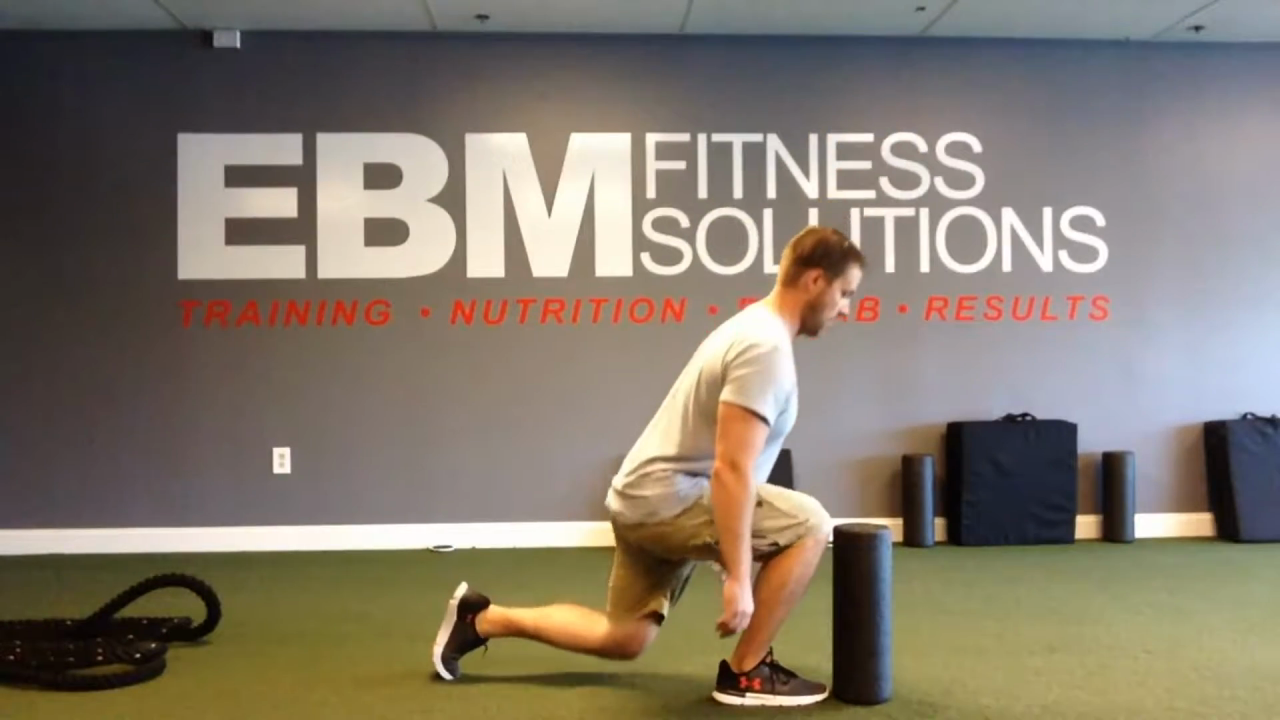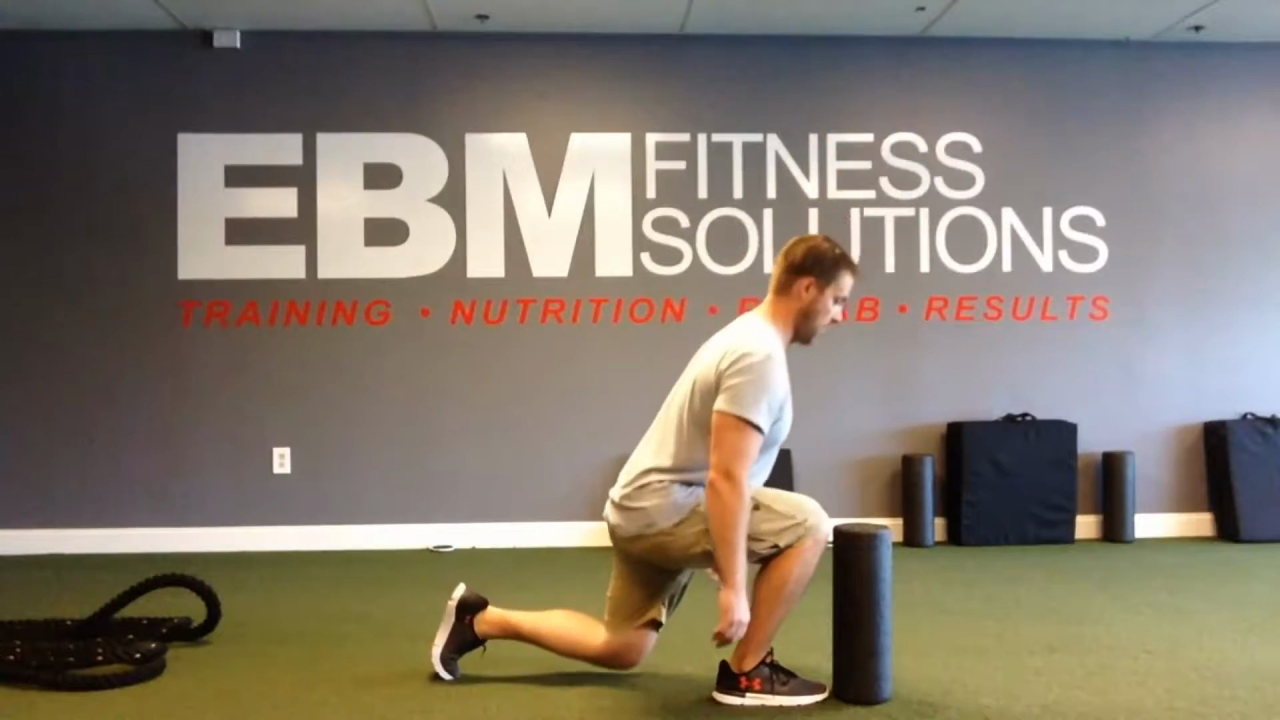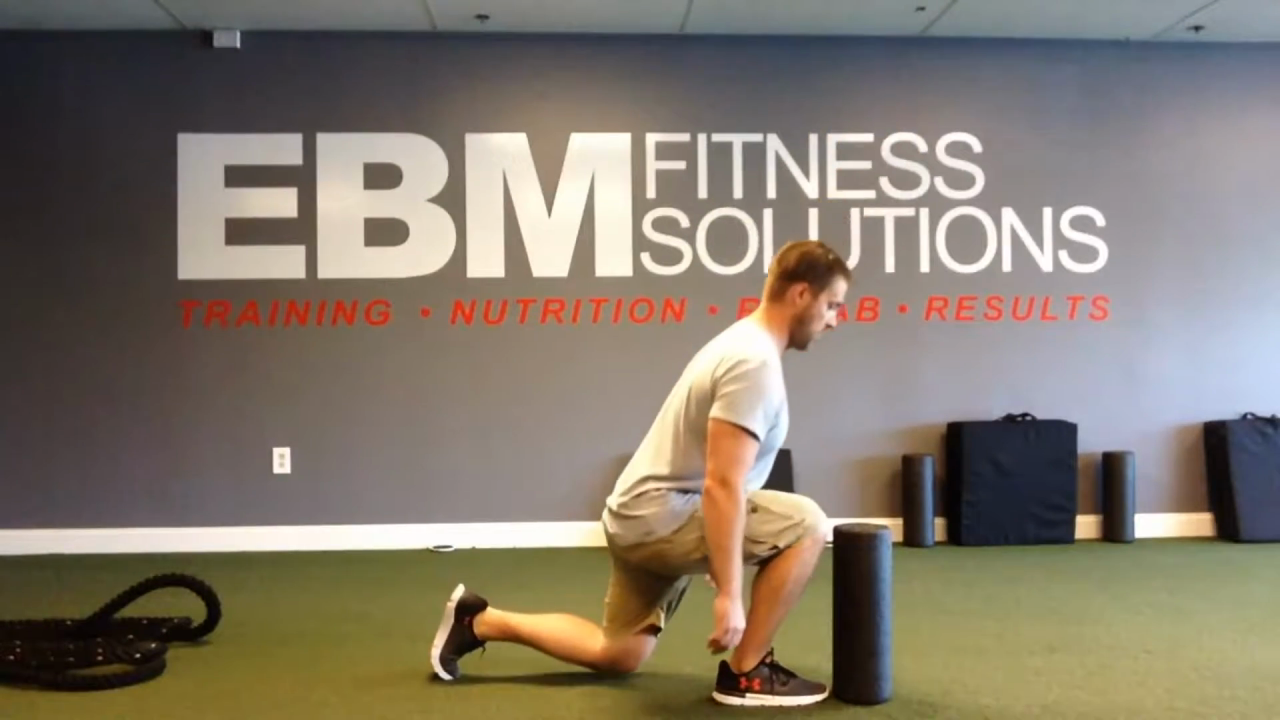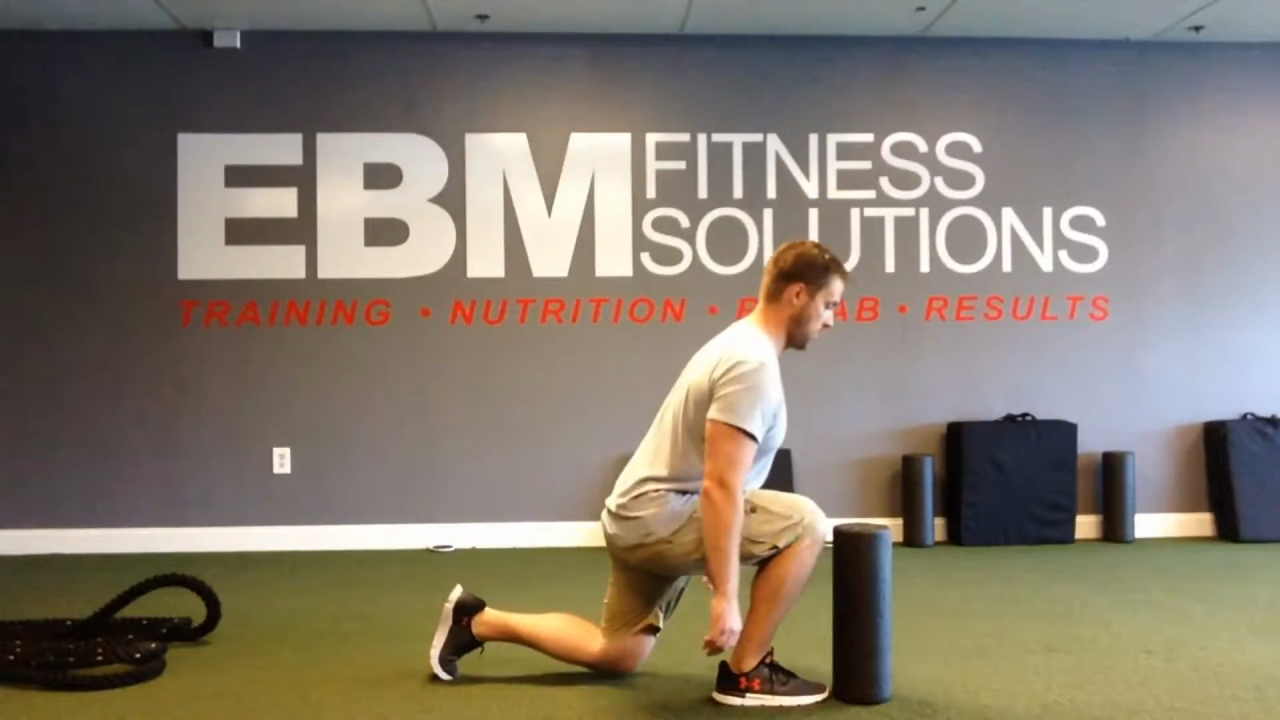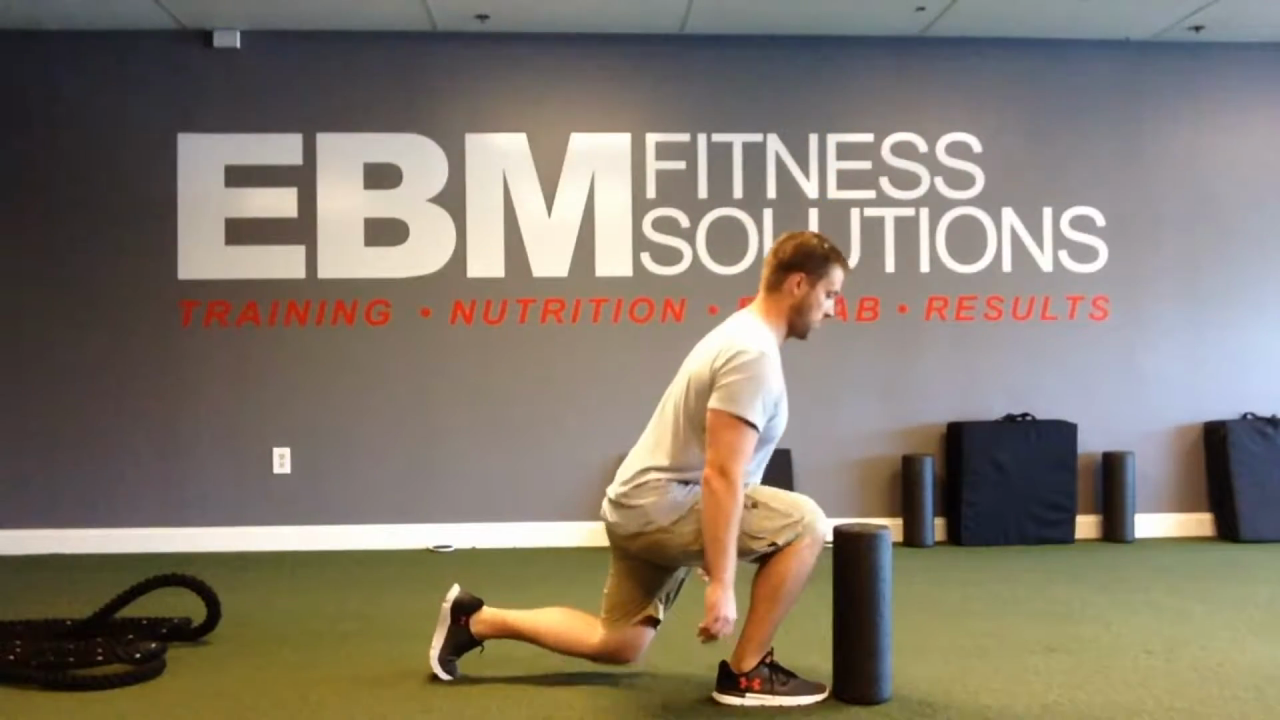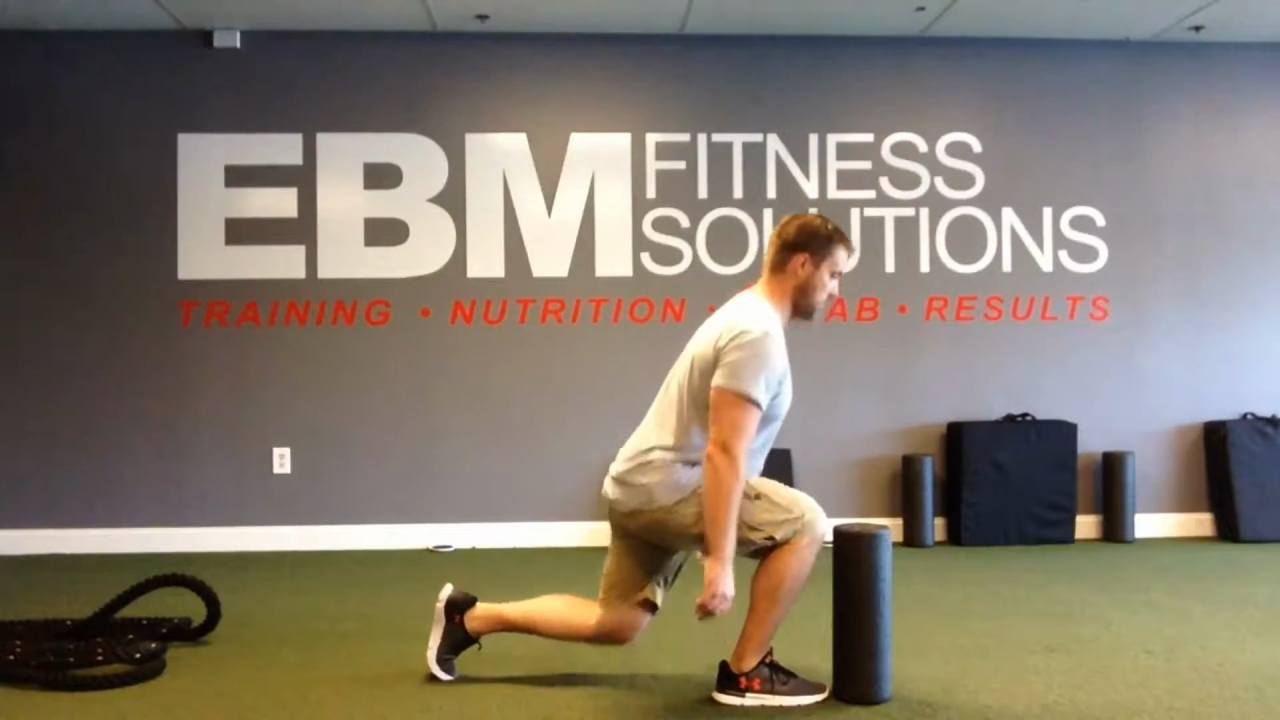
dt=0.1s
person 1, frame 1
left shoulder: (752, 328)
right shoulder: (766, 347)
right elbow: (733, 471)
right wrist: (738, 579)
left hip: (647, 498)
right hip: (668, 499)
left knee: (623, 638)
right knee: (807, 526)
left ankle: (479, 618)
right ankle: (746, 672)
person 1, frame 2
left shoulder: (746, 336)
right shoulder: (758, 356)
right elbow: (727, 480)
right wrist: (734, 589)
left hip: (644, 510)
right hip: (664, 511)
left knee: (621, 649)
right knee: (808, 526)
left ankle: (478, 619)
right ankle: (746, 672)
person 1, frame 3
left shoulder: (741, 344)
right shoulder: (753, 363)
right elbow: (724, 487)
right wrist: (729, 595)
left hip: (641, 517)
right hip: (662, 518)
left knee: (619, 654)
right knee: (806, 526)
left ankle: (477, 619)
right ankle: (746, 673)
person 1, frame 4
left shoulder: (739, 344)
right shoulder: (751, 364)
right elbow: (722, 489)
right wrist: (726, 597)
left hip: (641, 519)
right hip: (660, 519)
left knee: (617, 655)
right knee: (805, 527)
left ankle: (475, 620)
right ankle: (746, 672)
person 1, frame 5
left shoulder: (741, 335)
right shoulder: (752, 355)
right elbow: (721, 476)
right wrist: (720, 585)
left hip: (640, 506)
right hip: (660, 509)
left knee: (617, 645)
right knee: (805, 526)
left ankle: (472, 619)
right ankle: (746, 673)
person 1, frame 6
left shoulder: (746, 316)
right shoulder: (757, 333)
right elbow: (723, 454)
left wrist: (717, 545)
right wrist: (720, 563)
left hip: (645, 486)
right hip: (664, 489)
left knee: (613, 623)
right knee: (803, 525)
left ankle: (467, 617)
right ankle: (746, 672)
